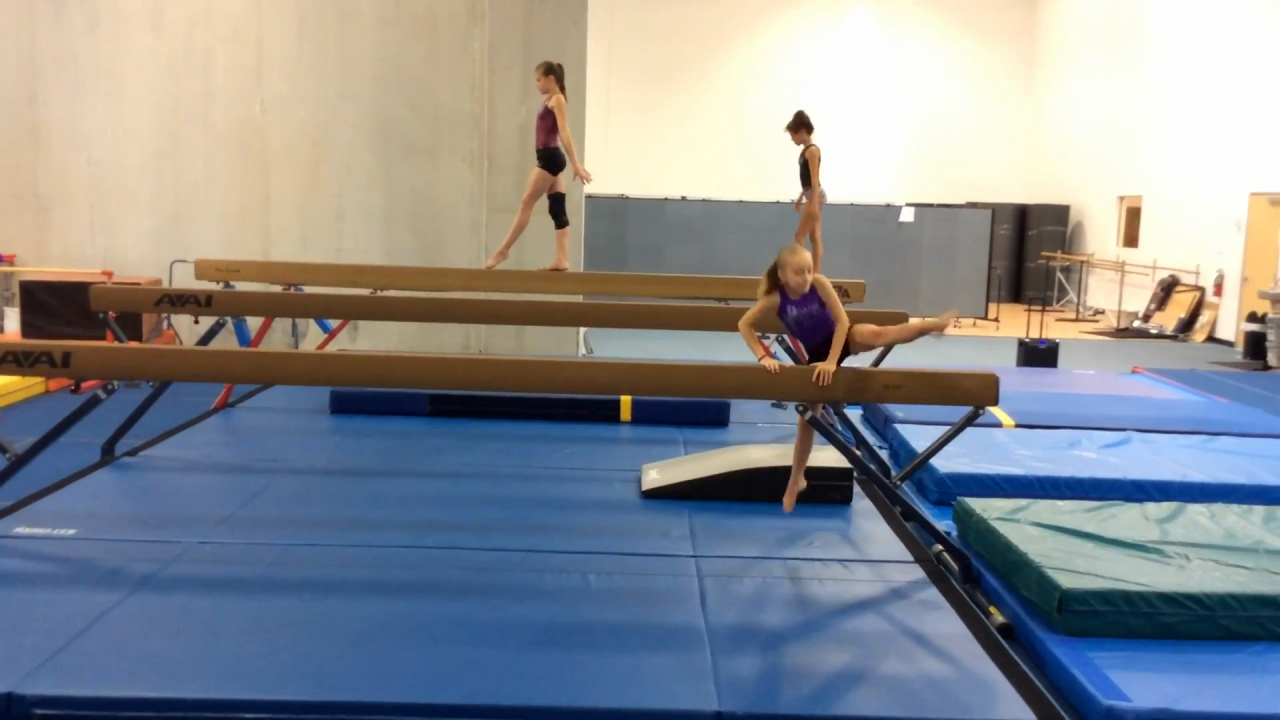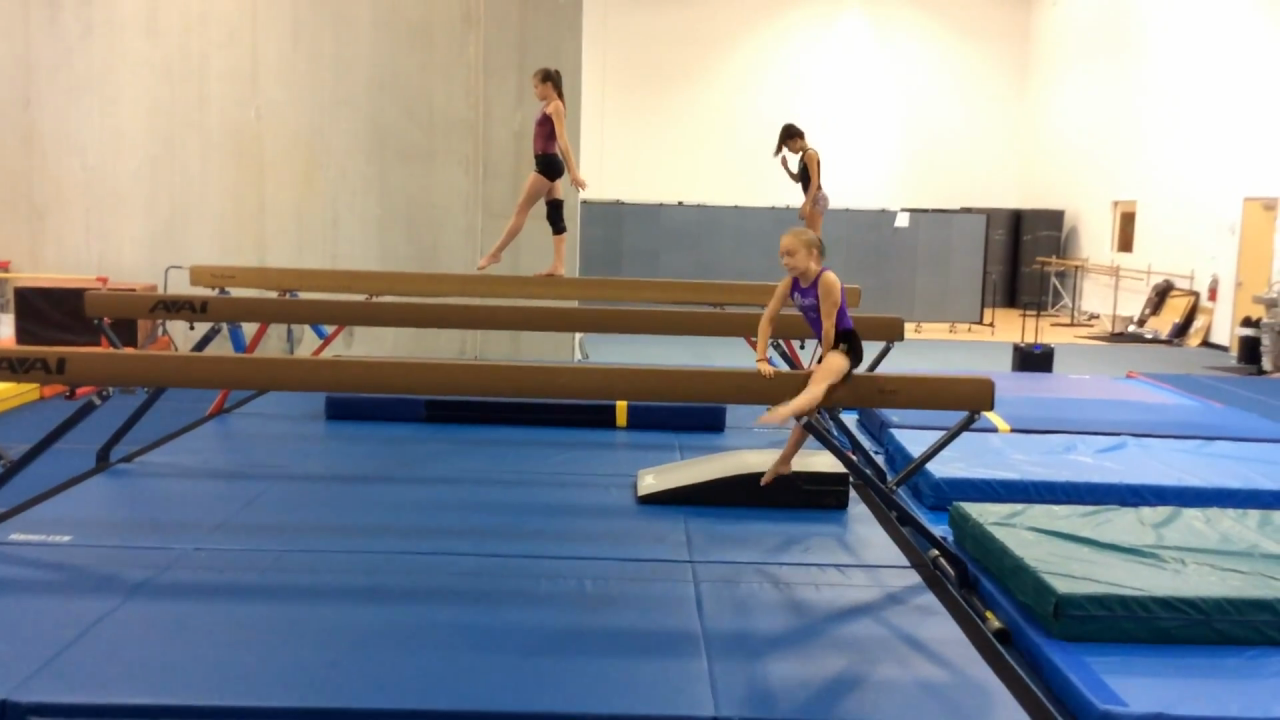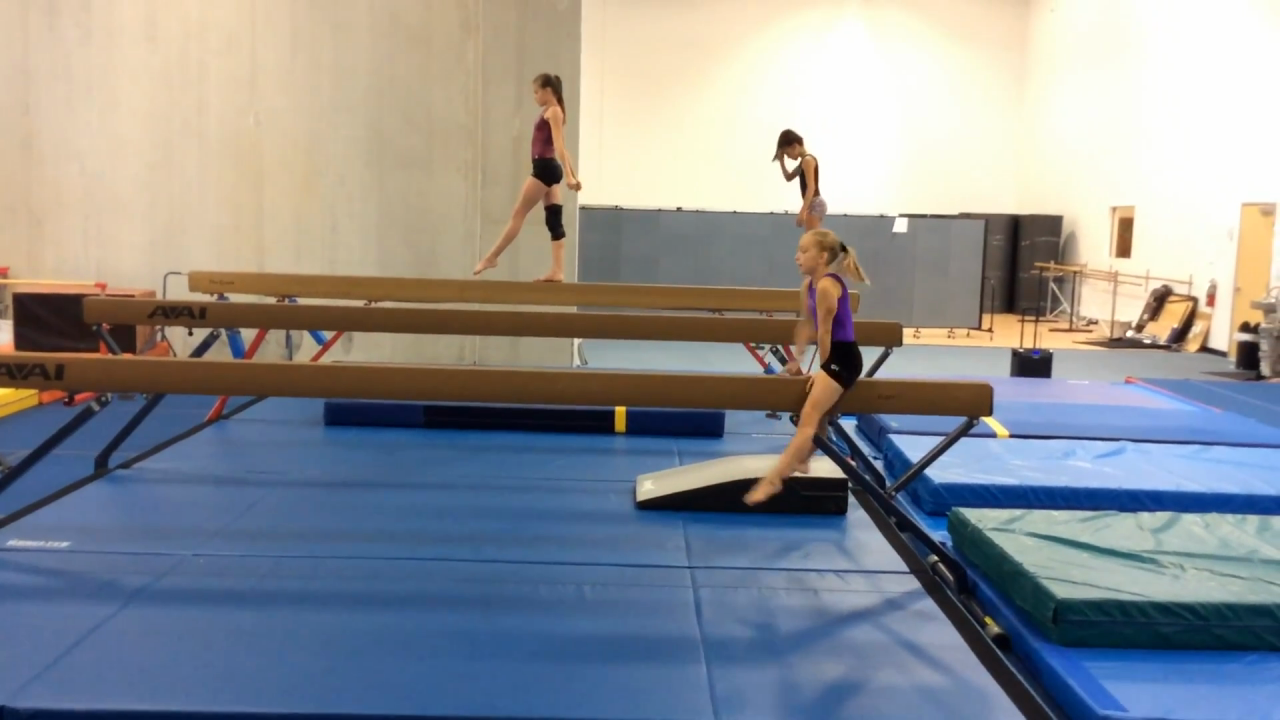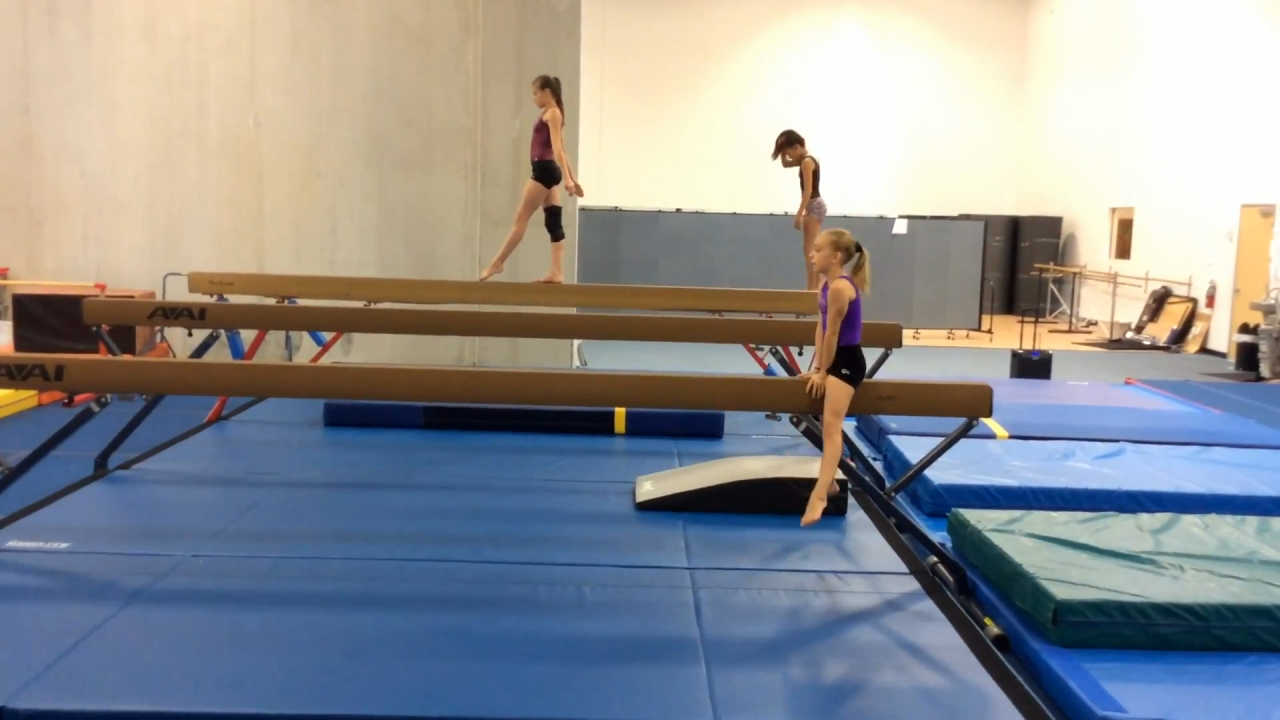
dt=0.3s
person 1, frame 1
left shoulder: (819, 284)
right shoulder: (774, 298)
left elbow: (842, 321)
right elbow: (744, 325)
left wrist: (831, 361)
right wrist: (763, 356)
left hip: (841, 339)
right hip: (816, 355)
left knee: (879, 334)
right knee: (807, 420)
left ankle: (929, 325)
right ankle: (796, 480)
person 1, frame 2
left shoulder: (827, 280)
right shoulder: (790, 283)
left elbow: (829, 326)
right elbow: (767, 319)
left wrist: (823, 365)
right wrist: (762, 358)
left hip: (845, 343)
right hip: (830, 349)
left knee: (817, 384)
right knee: (811, 409)
left ankle: (788, 409)
right ankle: (784, 462)
person 1, frame 3
left shoulder: (827, 285)
right shoulder: (810, 283)
left elbow: (824, 331)
right elbow: (808, 324)
left wrist: (820, 370)
right wrist: (796, 359)
left hip: (844, 358)
right hip: (833, 358)
left knee: (808, 417)
right knee: (819, 417)
left ankle: (773, 479)
right ankle: (800, 460)
person 1, frame 4
left shoulder: (840, 287)
right shoulder: (827, 285)
left elbow: (831, 333)
left wrist: (821, 371)
right wrist: (816, 367)
left hip: (846, 360)
right hip: (834, 359)
left knee: (831, 424)
right knee: (830, 424)
left ankle: (819, 495)
right ankle: (829, 482)
person 2, frame 1
left shoulder: (557, 100)
right shoulder: (550, 101)
left elbow: (564, 134)
left wrist: (576, 165)
right wrist: (575, 164)
left hip: (550, 157)
right hip: (549, 157)
left knee: (526, 203)
right knee: (557, 209)
left ankle: (503, 250)
right ankle: (561, 259)
person 2, frame 2
left shoulder: (555, 106)
right shoulder: (548, 107)
left elbow: (563, 140)
left wrist: (574, 172)
right wrist: (571, 171)
left hip: (548, 163)
right hip: (549, 164)
left knee: (521, 209)
right knee: (555, 215)
left ankle: (496, 253)
right ankle: (557, 265)
person 2, frame 3
left shoulder: (554, 111)
right shoulder: (547, 112)
left elbow: (559, 145)
right elbow: (561, 147)
left wrist: (568, 176)
right wrist: (571, 174)
left hip: (545, 168)
right hip: (547, 168)
left knee: (518, 214)
right knee: (554, 221)
left ankle: (492, 257)
right ankle: (557, 271)
person 2, frame 4
left shoulder: (552, 113)
right shoulder: (547, 114)
left elbow: (557, 148)
right elbow: (560, 149)
left wrist: (567, 178)
right wrist: (571, 178)
left hip: (544, 170)
right hip: (546, 170)
left knee: (521, 218)
right knee: (553, 223)
left ankle: (497, 263)
right ankle: (556, 272)
